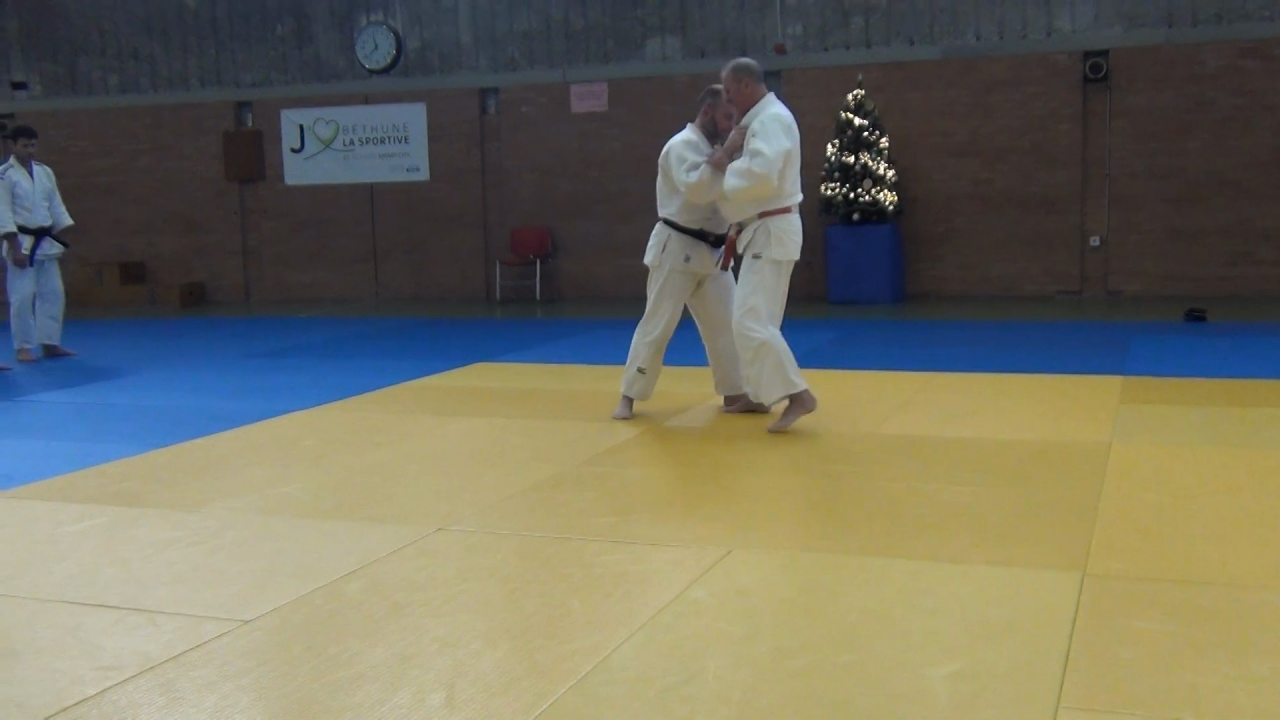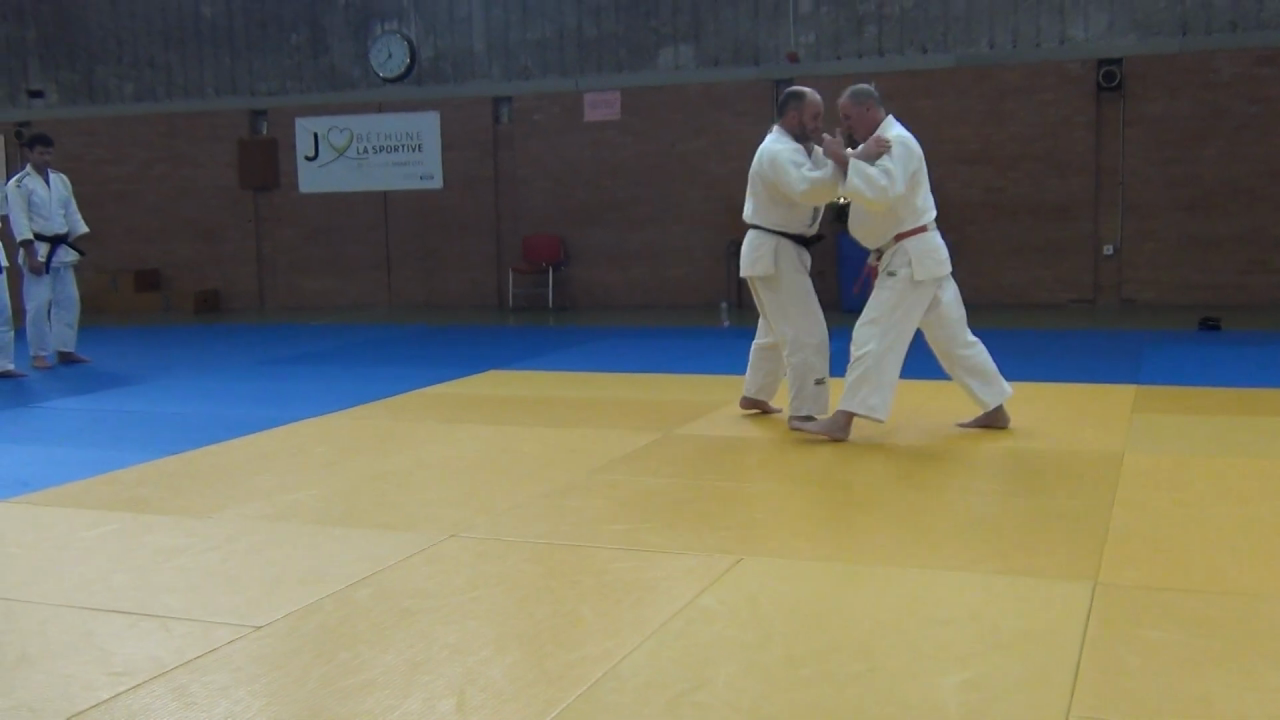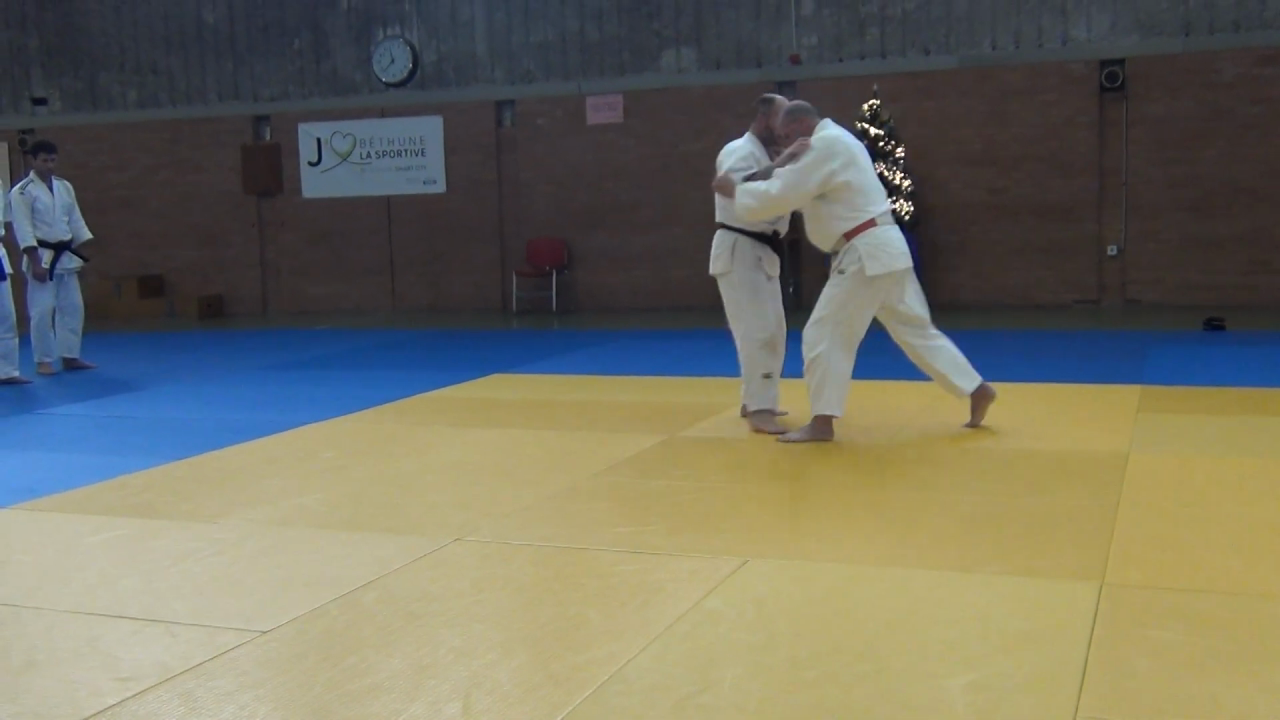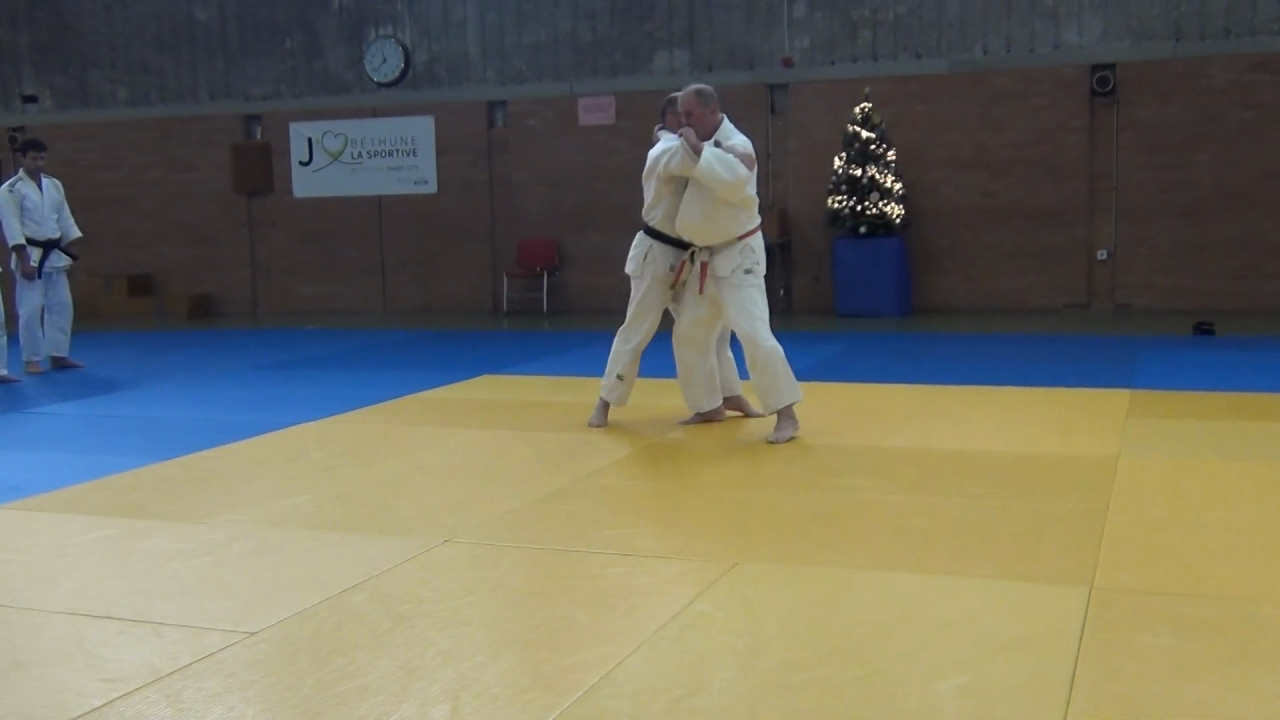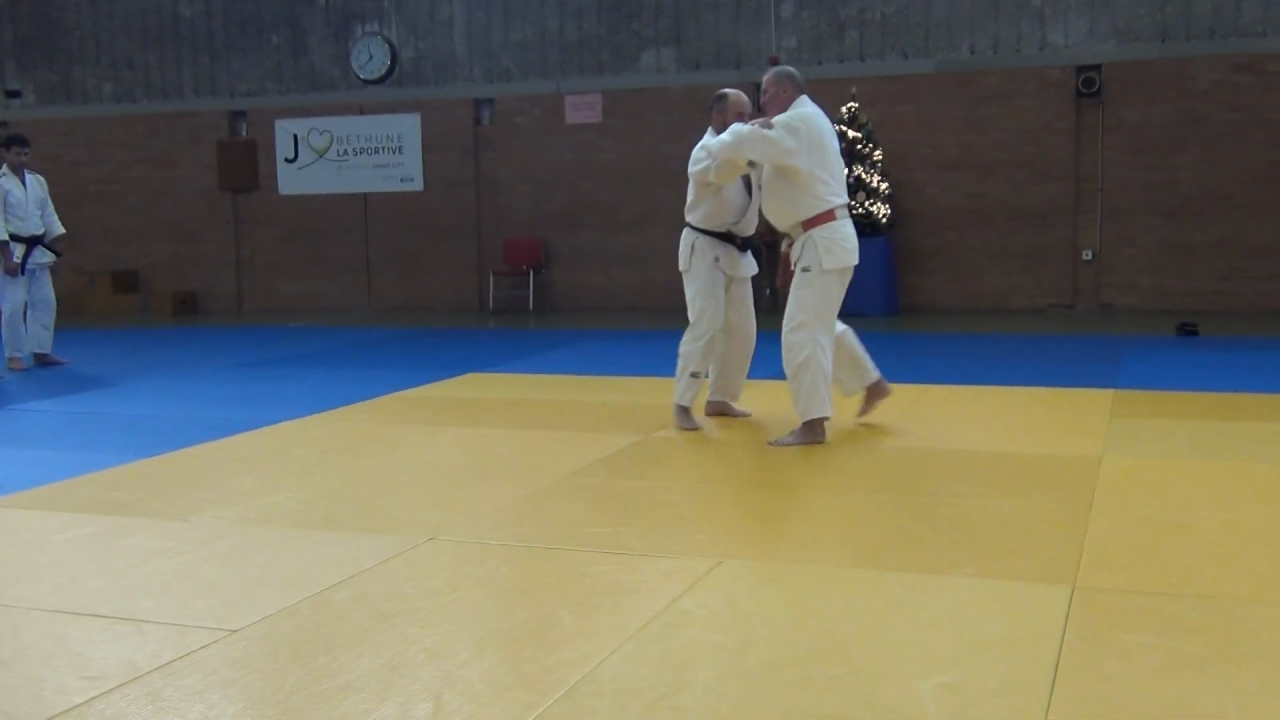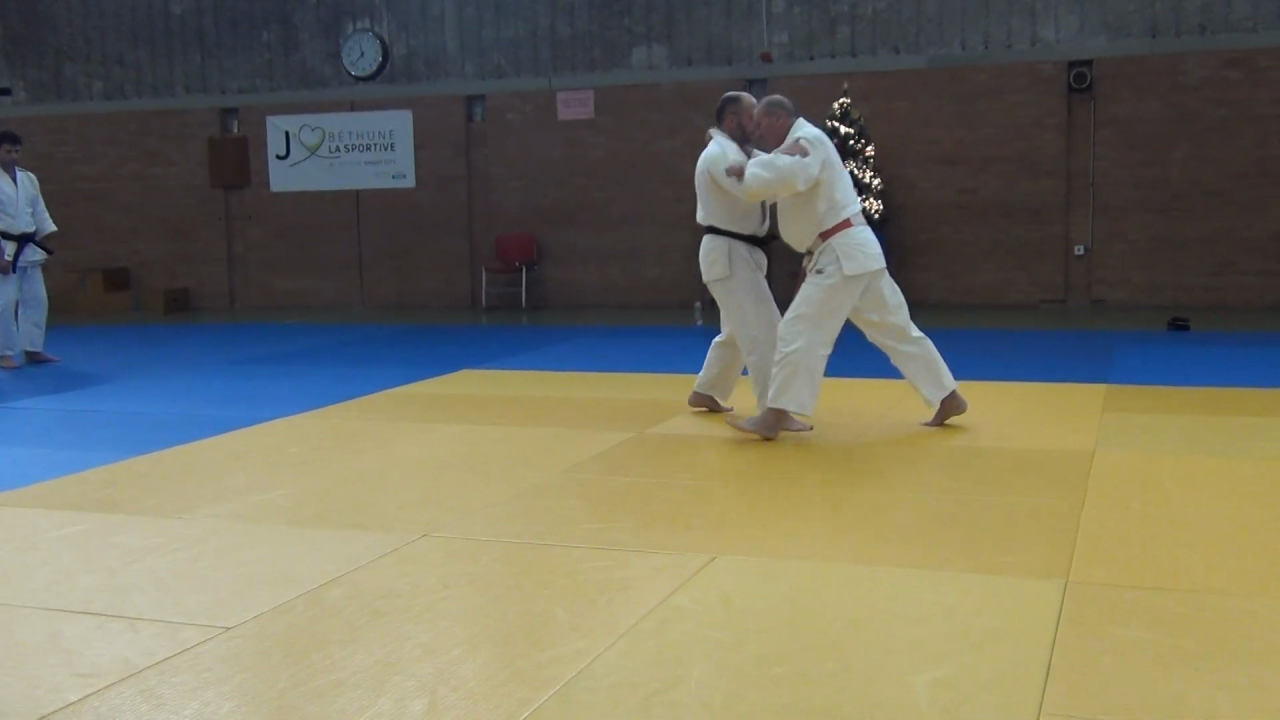
dt=0.7s
person 1, frame 1
left shoulder: (771, 120)
right shoulder: (766, 118)
left elbow: (761, 175)
left wrist: (726, 165)
left hip: (770, 233)
right hip: (769, 230)
left knee: (750, 322)
right knee: (756, 318)
left ankle: (799, 396)
right ankle: (757, 395)
person 1, frame 2
left shoulder: (896, 142)
right shoulder: (888, 141)
left elbow: (881, 192)
left wrist: (842, 160)
left hip: (911, 255)
right hip: (922, 252)
left knee: (874, 333)
right knee: (952, 336)
left ankle: (843, 419)
right ankle: (995, 409)
person 1, frame 3
left shoulder: (825, 146)
right shoulder: (840, 141)
left elbow: (781, 196)
left wrist: (734, 189)
left hip: (869, 254)
right hip: (886, 247)
left knee: (823, 335)
right knee: (915, 330)
left ankle: (821, 423)
right ankle: (976, 389)
person 1, frame 4
left shoulder: (736, 145)
right shoulder: (707, 141)
left elbow: (733, 182)
left wrist: (698, 147)
left hip: (739, 256)
right hip: (705, 259)
left knee: (755, 334)
right knee: (688, 336)
left ankle: (785, 413)
right ankle: (708, 407)
person 1, frame 5
left shoulder: (797, 122)
right shoulder: (809, 122)
left elbow: (742, 142)
left wrist: (718, 143)
left hip: (822, 241)
right hip: (826, 238)
left knee: (801, 333)
right knee: (821, 324)
left ankle: (813, 424)
right ankle: (871, 382)
person 1, frame 6
left shoulder: (806, 139)
right shoulder: (803, 142)
left elbow: (791, 173)
left wrist: (746, 168)
left hip: (842, 252)
right hip: (856, 249)
left knee: (800, 330)
right knee: (895, 329)
left ankle: (774, 417)
right ankle: (948, 397)
person 2, frame 1
left shoulder: (716, 148)
right shoulder: (682, 146)
right elbow: (695, 187)
right wrist: (726, 152)
left hip: (709, 250)
right hip: (675, 248)
left knee: (724, 323)
right knee: (658, 324)
left ankle: (734, 393)
right ankle: (629, 397)
person 2, frame 2
left shoulder: (797, 148)
right shoulder: (779, 152)
left elbow: (823, 163)
right elbow: (811, 189)
left hip: (777, 250)
right hip: (775, 252)
left knee: (777, 330)
right knee: (807, 332)
left ankle: (754, 395)
right ankle: (802, 412)
person 2, frame 3
left shoulder: (777, 156)
right shoulder: (738, 152)
right wrist: (774, 169)
left hip: (763, 253)
right hip: (738, 250)
left knee: (772, 329)
right knee: (756, 329)
left ankle: (755, 402)
right ankle: (760, 410)
person 2, frame 4
left shoulder: (678, 150)
right shoulder: (666, 152)
left hip: (684, 257)
right hip: (656, 255)
right knee: (636, 333)
left ankle: (730, 395)
right ankle: (605, 403)
person 2, frame 5
right shoulder: (706, 150)
right elbow: (719, 168)
left hip: (735, 251)
right hip: (704, 249)
left knee: (741, 330)
right knee: (704, 326)
left ankle: (719, 399)
right ankle: (683, 404)
person 2, frame 6
left shoulder: (725, 150)
right shoulder: (722, 153)
left hip: (732, 252)
right hip: (729, 252)
left knee: (737, 331)
right knee: (763, 331)
left ankle: (704, 391)
person 3, frame 1
left shoulder: (45, 172)
left elbow: (56, 206)
left wrist: (64, 238)
left hip: (46, 242)
right hip: (22, 243)
left knee: (53, 293)
right knee: (22, 296)
left ankle: (50, 343)
right ankle: (23, 347)
person 3, frame 2
left shoulder: (61, 180)
right shoulder: (19, 184)
left elbow: (72, 214)
right elbow: (19, 223)
left wrist: (78, 247)
right wrist: (32, 256)
left hip: (62, 250)
right hip: (38, 250)
left knee: (69, 301)
right knee: (38, 304)
left ankle: (65, 350)
right ankle: (39, 354)
person 3, frame 3
left shoulder: (64, 187)
right shoulder: (23, 191)
left elbow: (76, 221)
right elbow: (23, 230)
left wrist: (81, 254)
right wrist: (36, 263)
left hip: (66, 257)
right hip: (41, 257)
left knee: (73, 307)
right knee: (42, 310)
left ankle: (70, 357)
right ankle: (44, 360)
person 3, frame 4
left shoulder: (54, 185)
left elbow: (65, 220)
left wrist: (70, 252)
right wrist: (24, 261)
left hip: (55, 255)
right hip: (31, 255)
left knee: (61, 306)
right knee: (31, 309)
left ankle: (59, 355)
right ankle: (32, 359)
person 3, frame 5
left shoulder: (38, 181)
left elbow: (49, 216)
left wrist: (56, 248)
left hip: (38, 251)
left knee: (45, 302)
left ankle: (41, 352)
person 3, frame 6
left shoulder: (29, 178)
left elbow: (39, 212)
left wrist: (46, 244)
left hip: (29, 248)
left knee: (36, 300)
left ankle: (33, 349)
